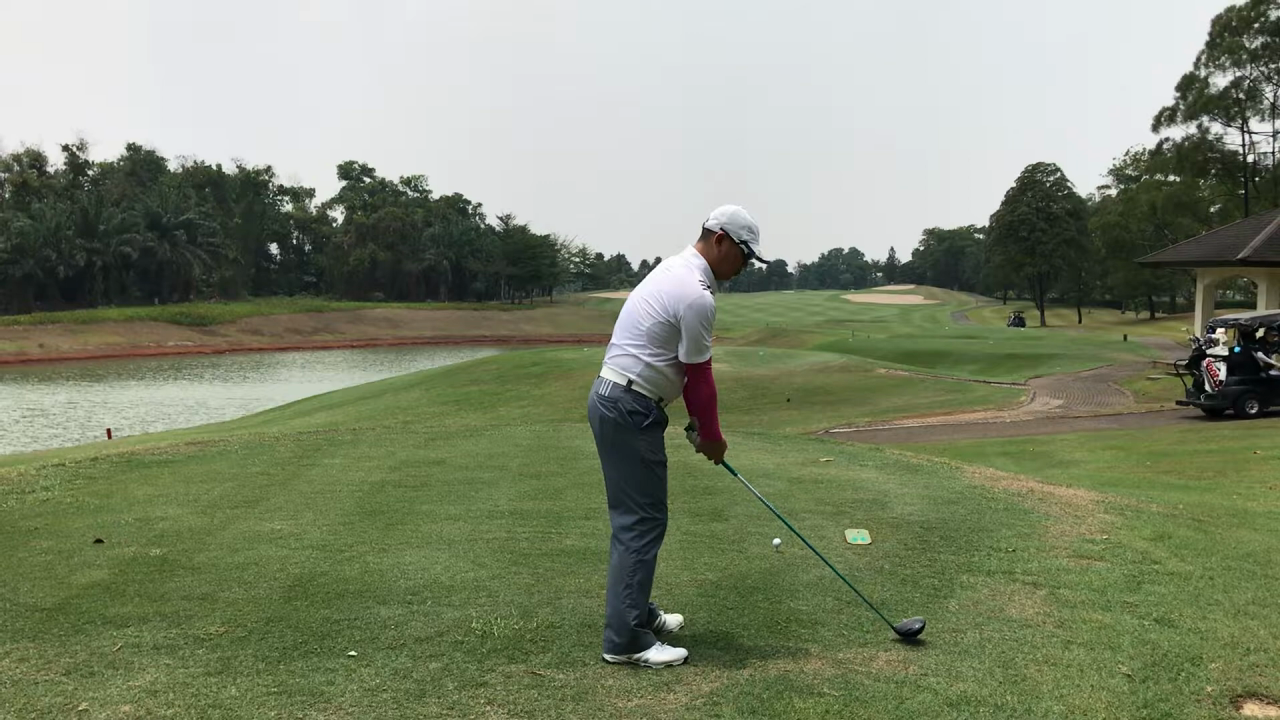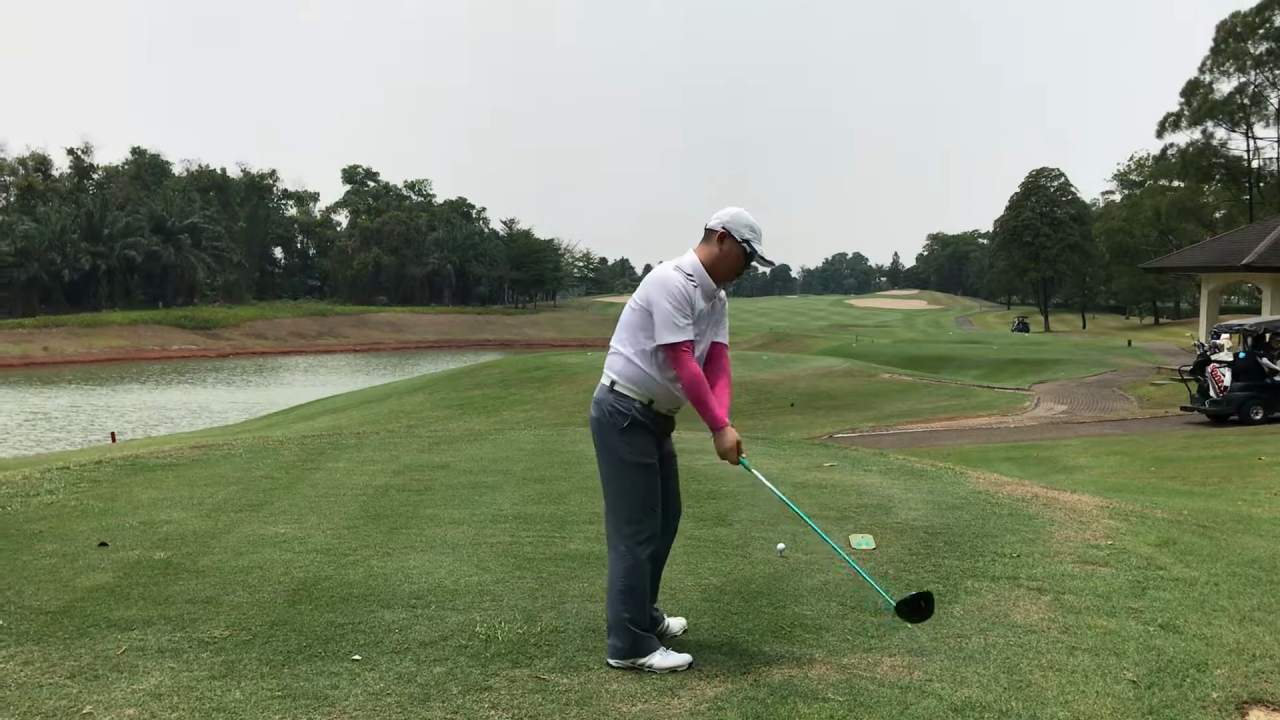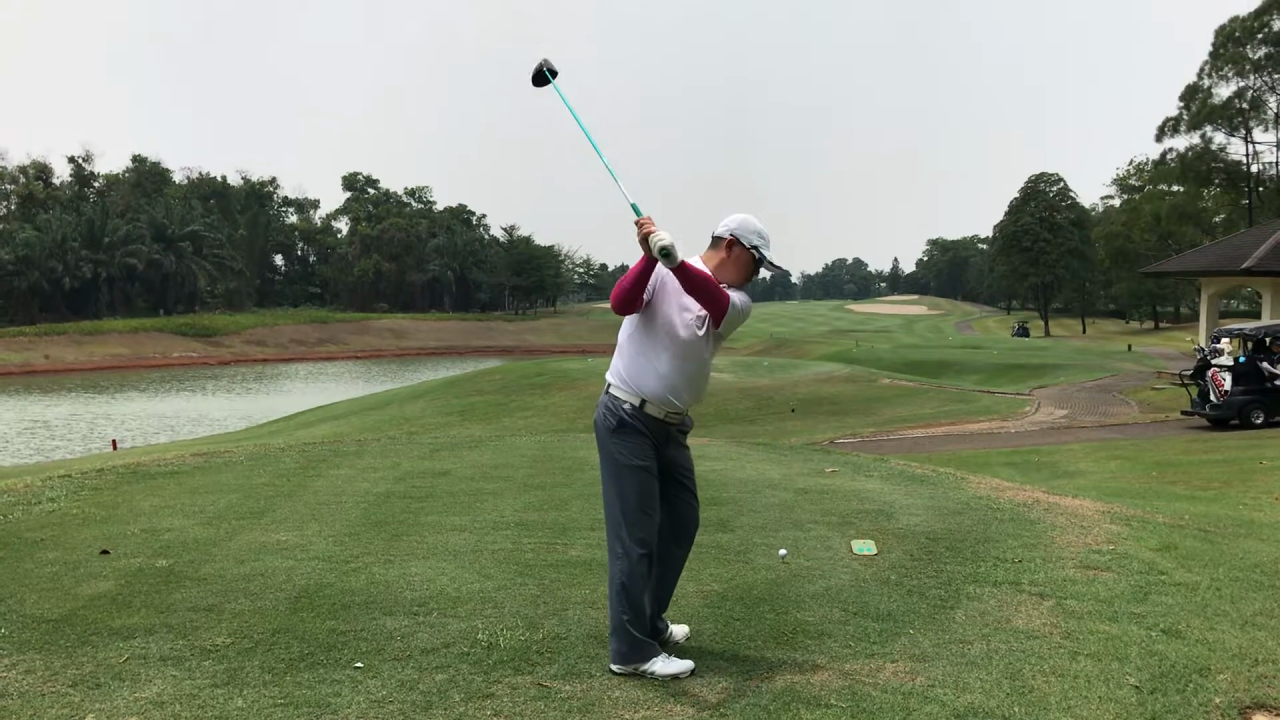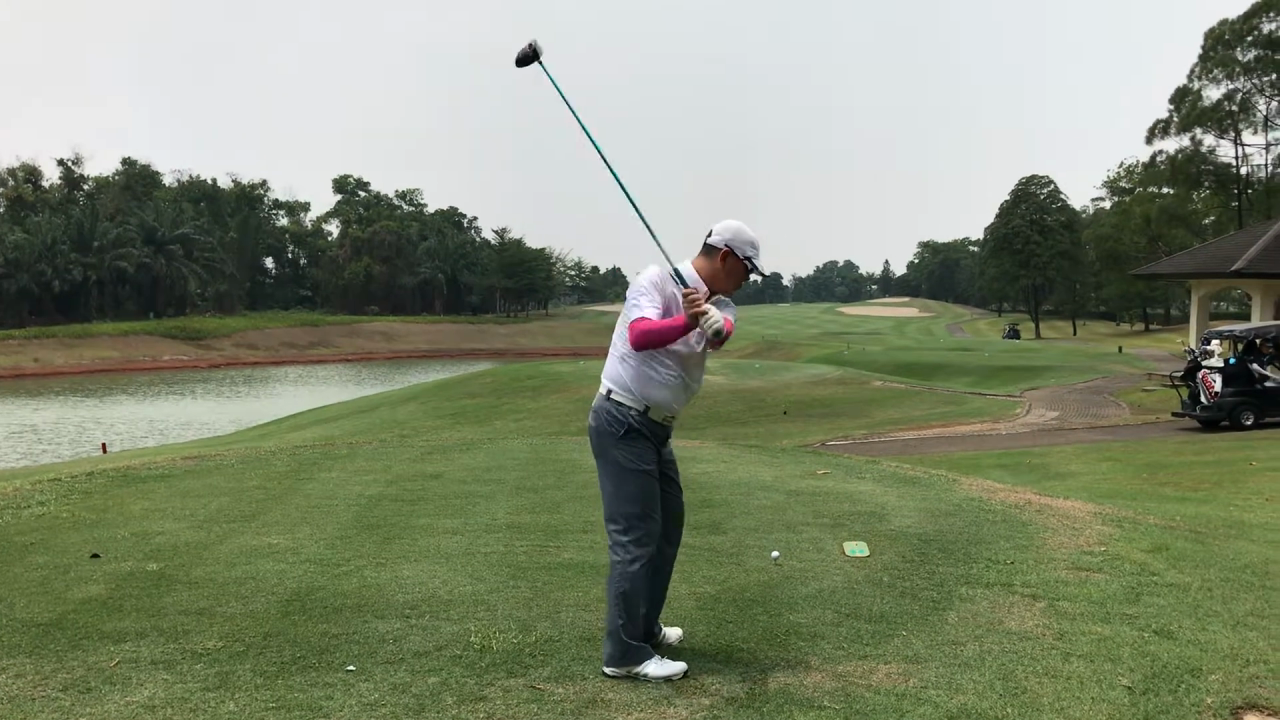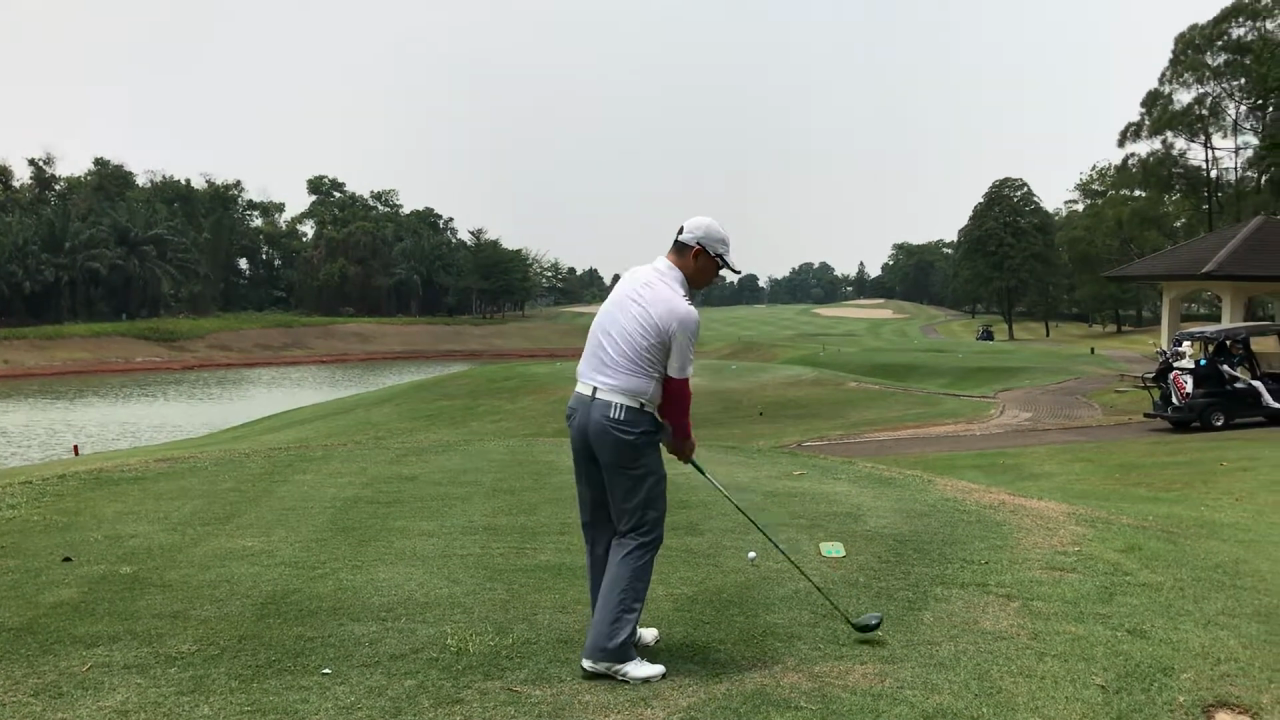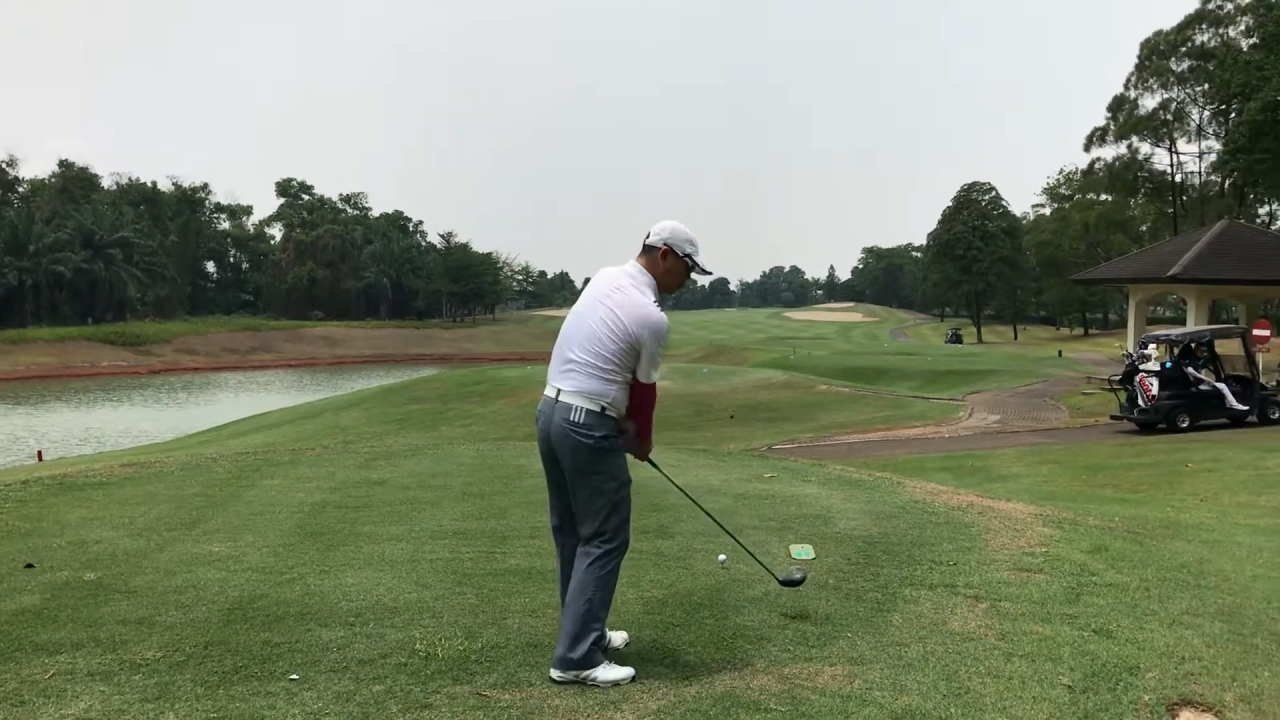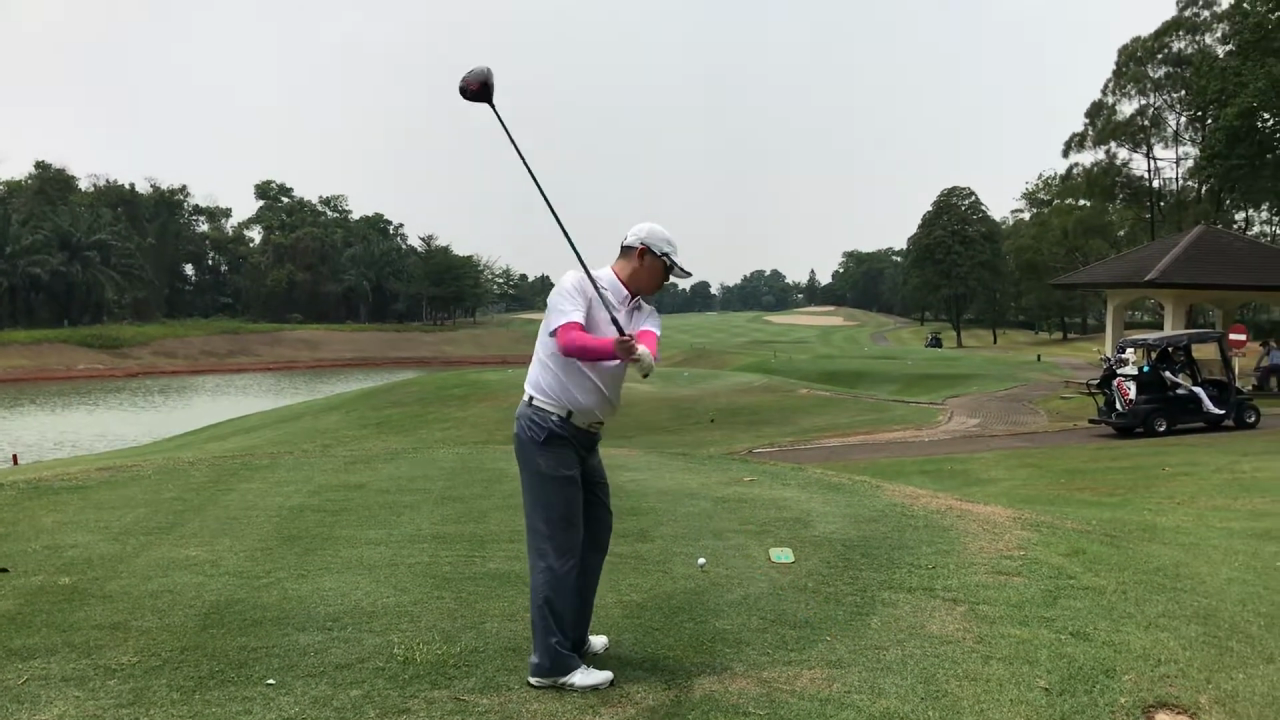
dt=0.4s
person 1, frame 1
left shoulder: (677, 268)
right shoulder: (696, 295)
right elbow: (700, 377)
left wrist: (697, 421)
right wrist: (712, 435)
left hip: (618, 400)
right hip: (630, 409)
left knee: (639, 514)
right knee: (641, 520)
left ankle: (636, 611)
right ankle: (625, 639)
person 1, frame 2
left shoulder: (715, 297)
right shoulder: (673, 281)
left elbow: (718, 362)
right elbow: (683, 363)
left wrist: (722, 419)
right wrist: (719, 429)
left hip: (648, 416)
right hip: (624, 413)
left knee: (662, 518)
right knee: (636, 526)
left ankle: (641, 616)
right ankle: (629, 643)
person 1, frame 3
left shoulder: (736, 301)
right shoulder: (654, 271)
left elbow: (711, 299)
right elbow: (621, 303)
left wrist: (673, 258)
right wrist: (651, 255)
left hip: (671, 426)
right hip: (626, 419)
left knee: (680, 525)
right knee: (634, 534)
left ankle: (648, 623)
right ankle: (631, 649)
person 1, frame 4
left shoulder: (720, 301)
right shoulder: (657, 281)
left elbow: (722, 329)
right elbow: (640, 337)
left wrist: (712, 323)
right wrist: (687, 320)
left hip: (653, 427)
right hip: (623, 423)
left knee: (665, 528)
right knee: (635, 536)
left ankle: (642, 627)
right ankle: (625, 652)
person 1, frame 5
left shoulder: (637, 276)
right shoulder: (681, 312)
right elbow: (676, 389)
left wrist: (671, 427)
right wrist: (681, 436)
left hip: (584, 410)
right hip: (625, 424)
left knee: (604, 530)
right knee: (639, 534)
left ankle: (612, 626)
right ankle: (607, 649)
person 1, frame 6
left shoulder: (605, 279)
right shoulder: (652, 319)
right elbow: (643, 392)
left wrist: (622, 423)
right wrist: (641, 437)
left hip: (552, 413)
right hip: (589, 426)
left knee: (573, 533)
right knee: (604, 540)
left ankle: (582, 631)
right ankle: (574, 657)
person 1, frame 7
left shoulder: (645, 312)
right shoulder: (577, 284)
left elbow: (648, 347)
right elbow: (570, 343)
left wrist: (640, 352)
right wrist: (617, 346)
left hip: (580, 435)
right hip: (547, 429)
left knee: (592, 535)
right knee: (557, 543)
left ankle: (570, 637)
right ankle: (551, 662)
